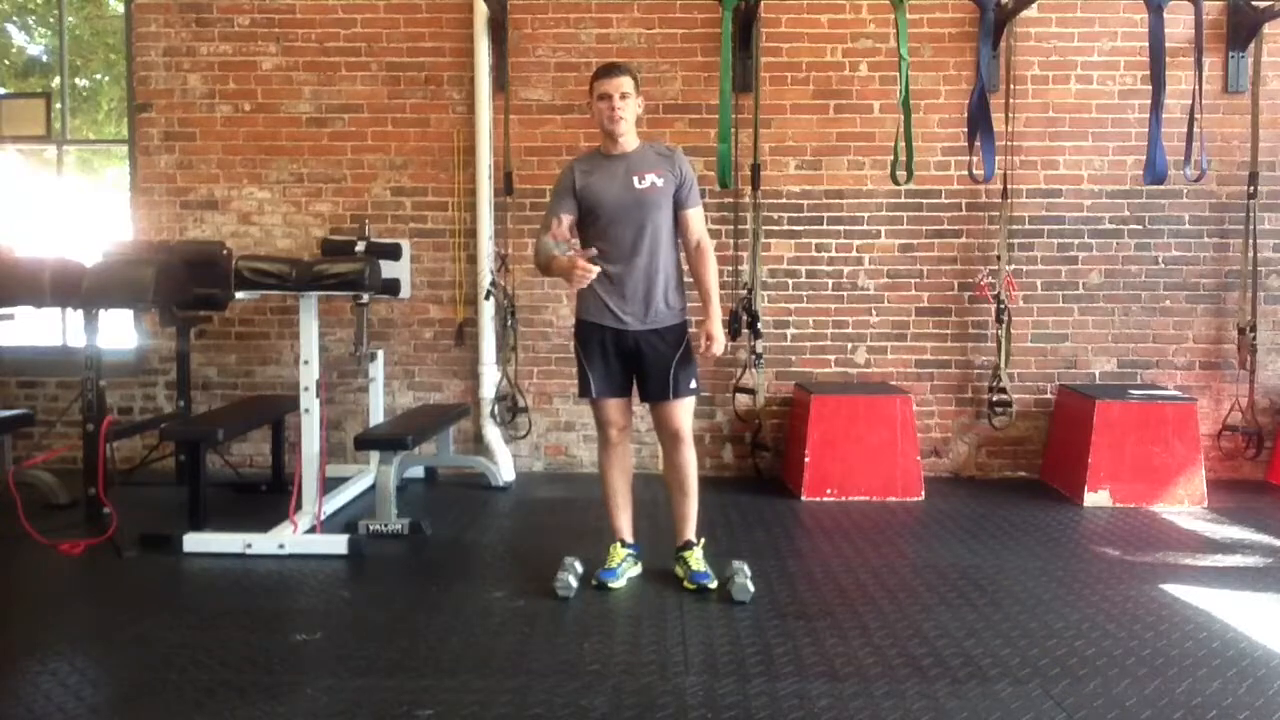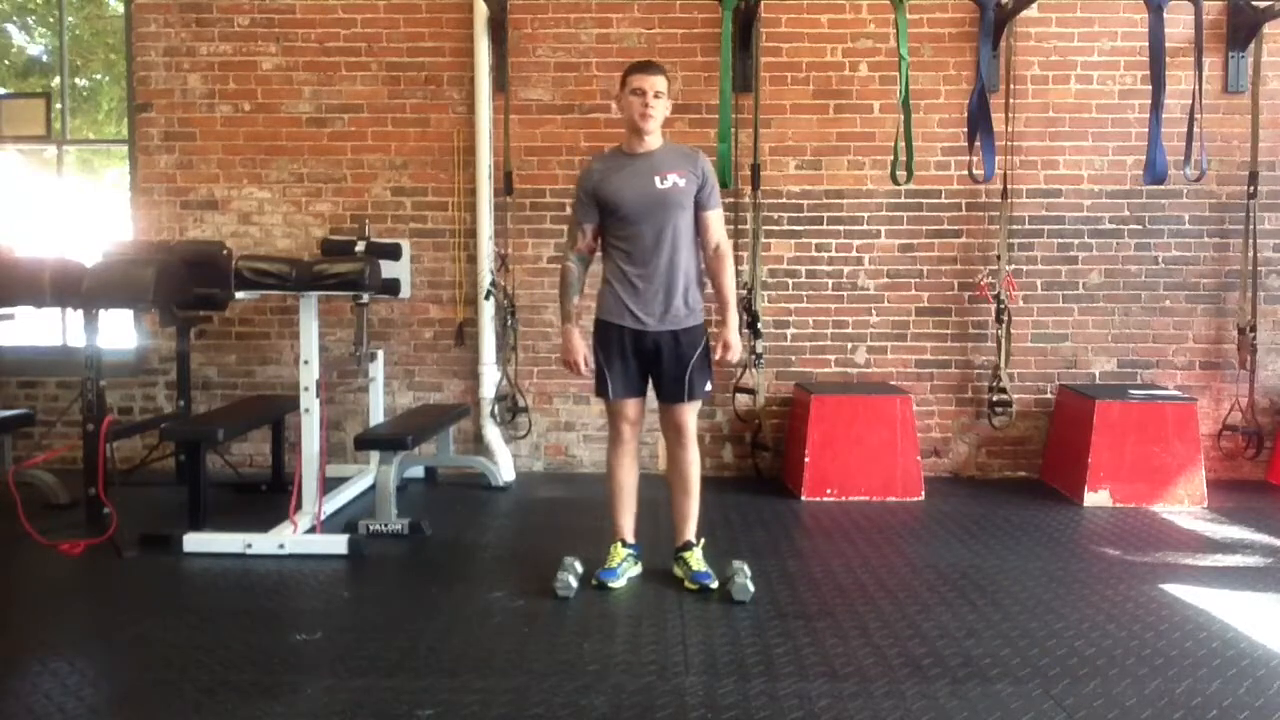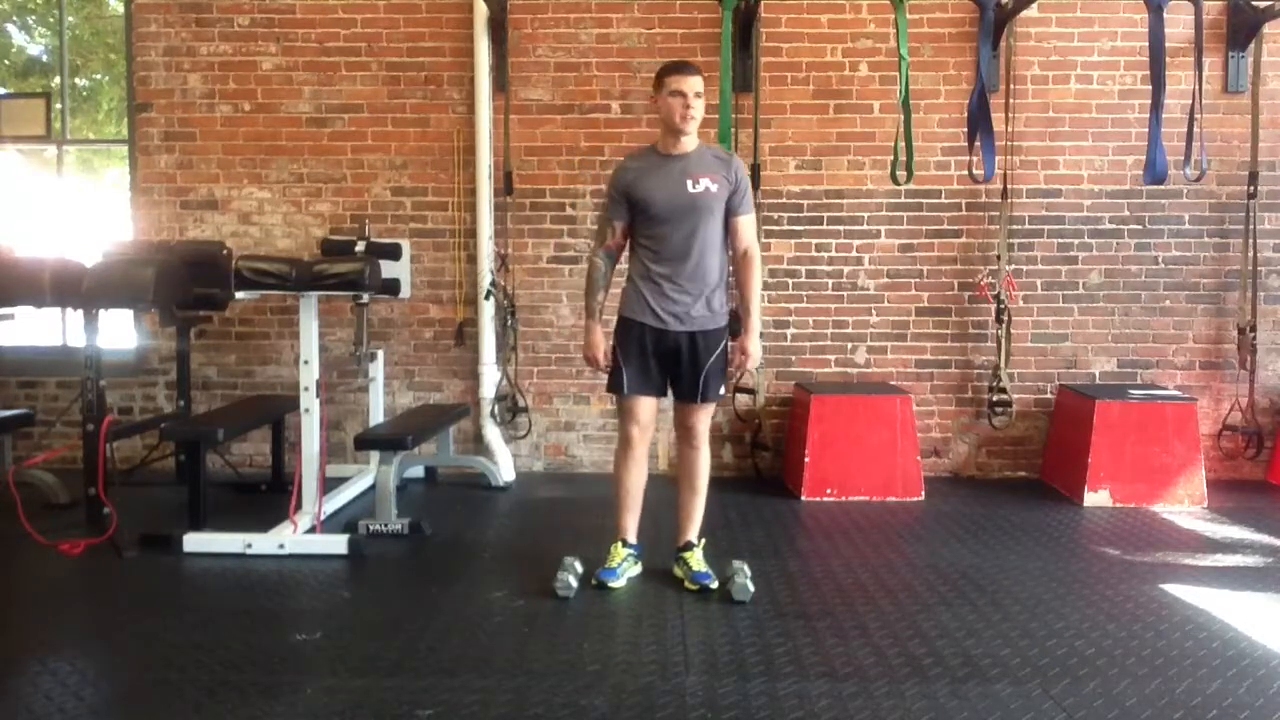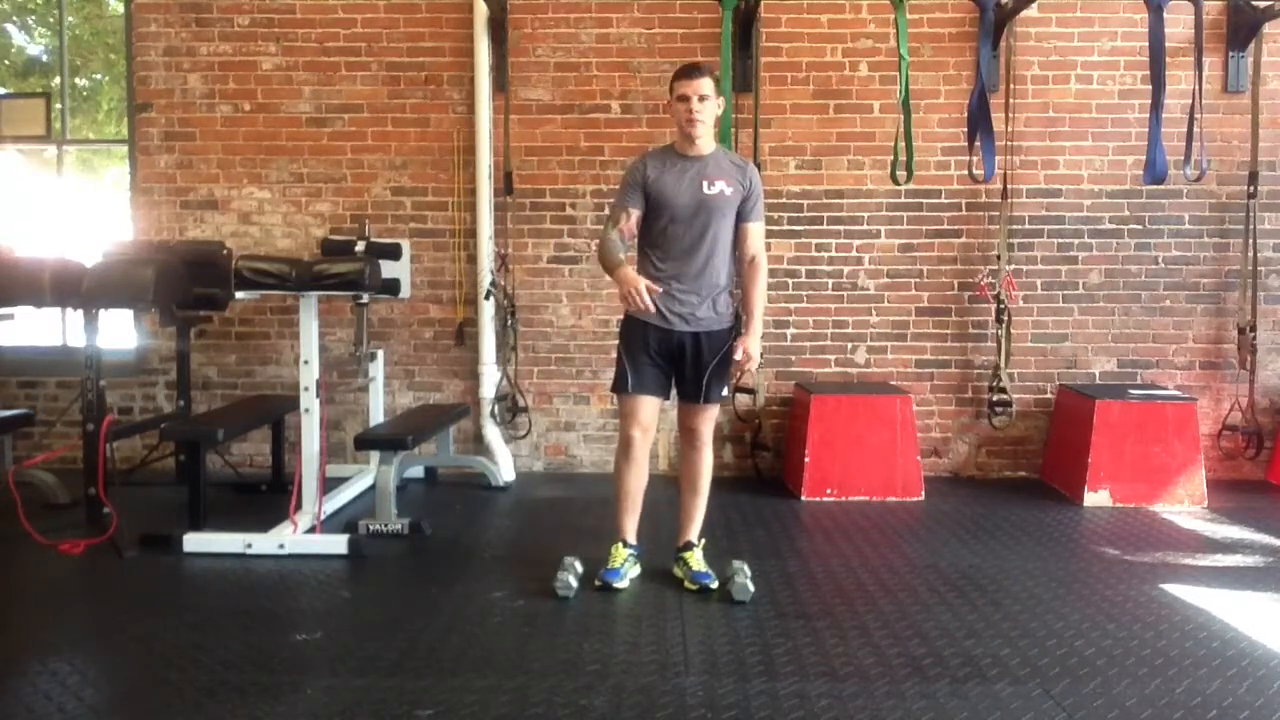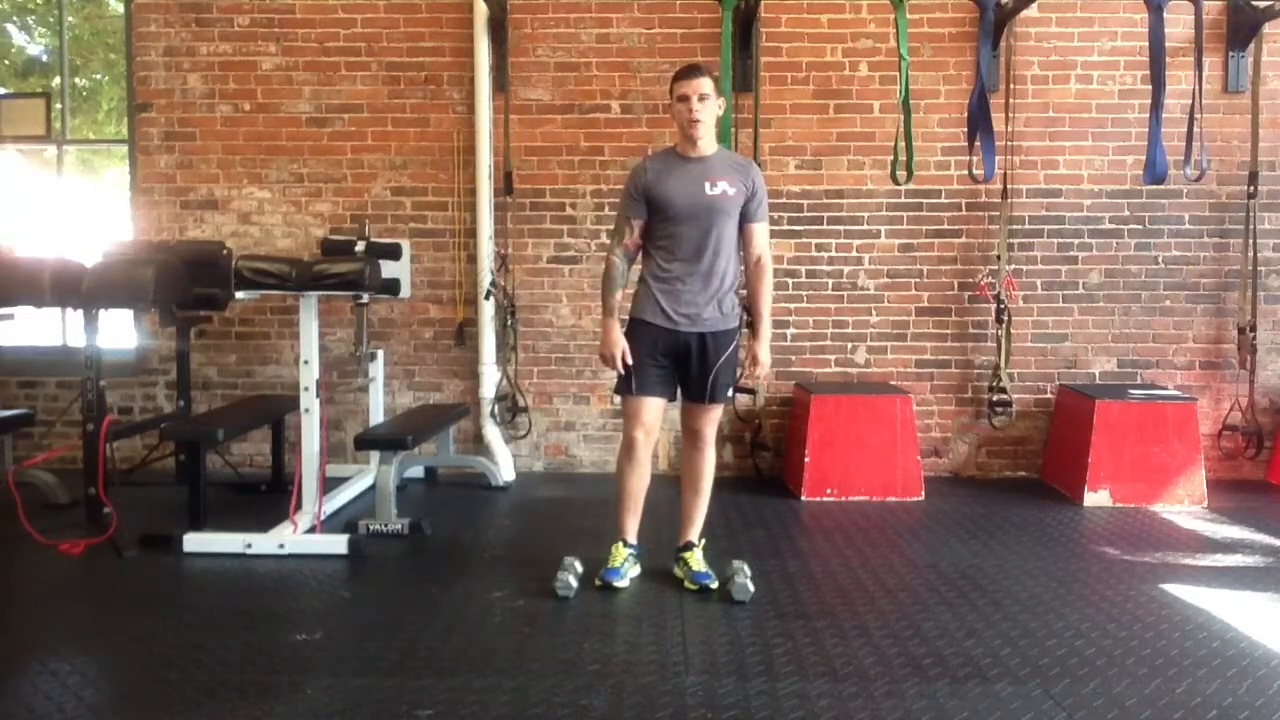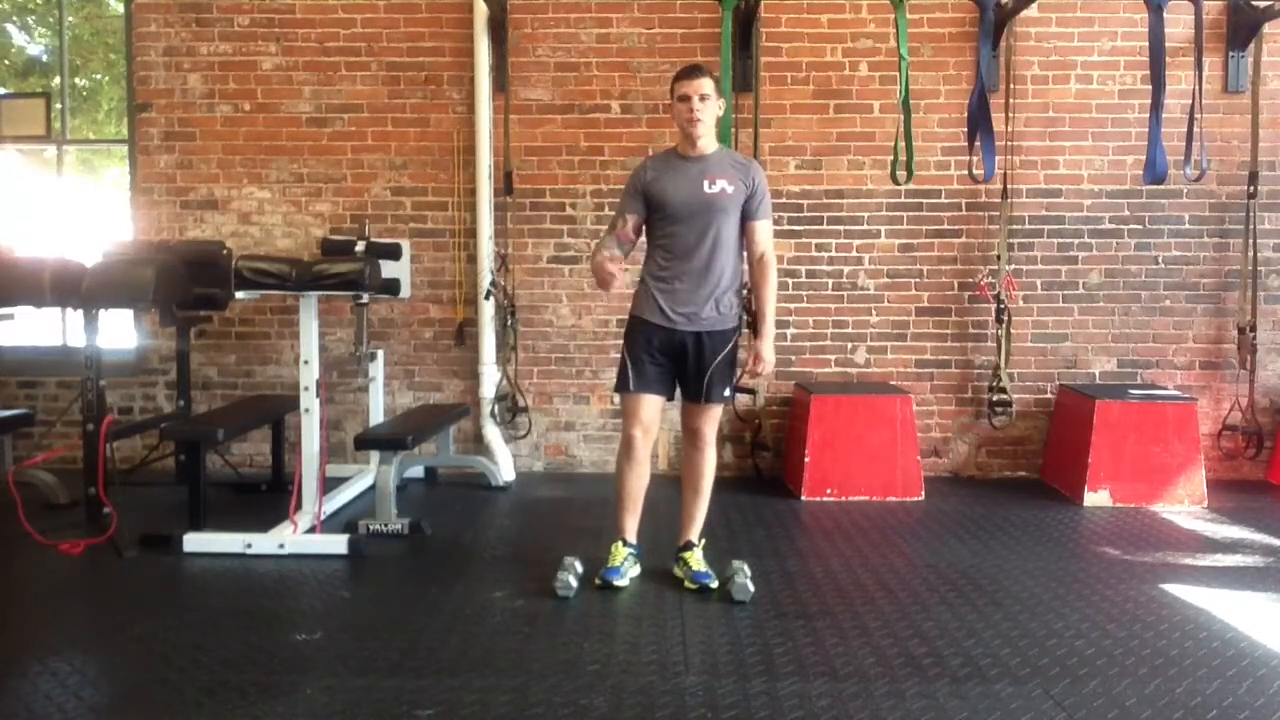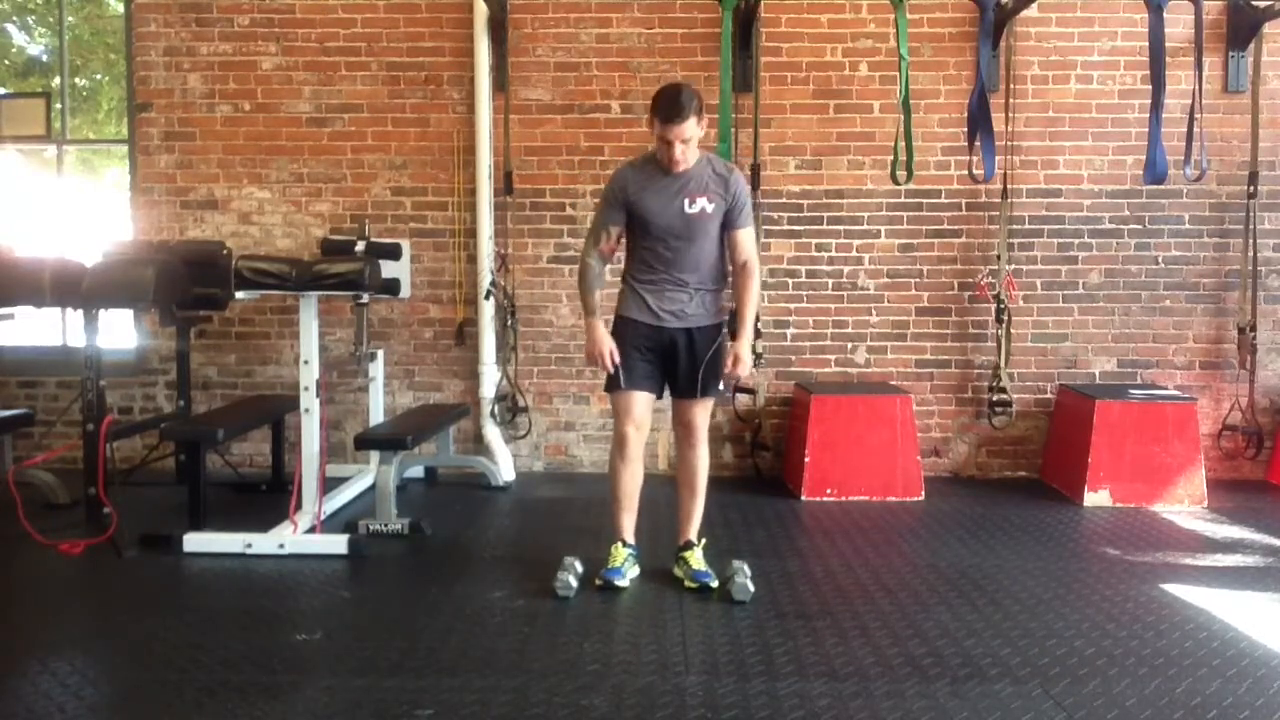
dt=0.7s
person 1, frame 1
left shoulder: (671, 163)
right shoulder: (577, 174)
left elbow: (697, 242)
right elbow: (546, 244)
left wrist: (712, 313)
right wrist: (565, 263)
left hip: (665, 322)
right hip: (600, 325)
left knee: (677, 432)
right knee: (613, 431)
left ankle: (688, 548)
right ankle: (624, 547)
person 1, frame 2
left shoulder: (694, 165)
right shoulder: (598, 173)
left elbow: (716, 246)
right elbow: (576, 255)
left wrist: (730, 319)
right wrist: (569, 327)
left hip: (682, 323)
right hip: (618, 325)
left knee: (682, 432)
right knee: (624, 431)
left ankle: (687, 548)
right ankle: (625, 547)
person 1, frame 3
left shoulder: (727, 168)
right shoulder: (630, 172)
left elbow: (746, 252)
right elbow: (605, 252)
left wrist: (751, 328)
right wrist: (592, 324)
left hip: (705, 324)
right hip: (641, 322)
left knee: (694, 433)
right knee: (634, 433)
left ankle: (689, 549)
right ankle: (626, 547)
person 1, frame 4
left shoulder: (741, 174)
right shoulder: (646, 169)
left elbow: (752, 257)
right elbow: (614, 235)
left wrist: (752, 328)
right wrist: (622, 271)
left hip: (711, 326)
right hip: (649, 322)
left knee: (698, 434)
right knee: (635, 433)
left ankle: (689, 549)
right ankle: (626, 547)
person 1, frame 5
left shoulder: (744, 175)
right shoulder: (648, 173)
left elbow: (757, 259)
right elbow: (621, 253)
left wrist: (762, 335)
right wrist: (610, 323)
left hip: (716, 328)
right hip: (652, 325)
left knee: (701, 435)
right knee: (639, 434)
left ankle: (689, 549)
right ankle: (626, 548)
person 1, frame 6
left shoulder: (746, 173)
right shoulder: (649, 172)
left elbow: (761, 256)
right elbow: (619, 237)
left wrist: (765, 331)
right wrist: (604, 260)
left hip: (715, 326)
right hip: (652, 322)
left knee: (701, 434)
right knee: (637, 433)
left ankle: (689, 548)
right ankle: (625, 547)
person 1, frame 7
left shoulder: (727, 180)
right shoulder: (627, 180)
left elbow: (746, 262)
right elbow: (596, 255)
left wrist: (743, 334)
right wrist: (594, 323)
left hip: (701, 325)
right hip: (637, 322)
left knee: (693, 432)
right knee: (629, 431)
left ankle: (689, 549)
right ankle: (624, 549)
